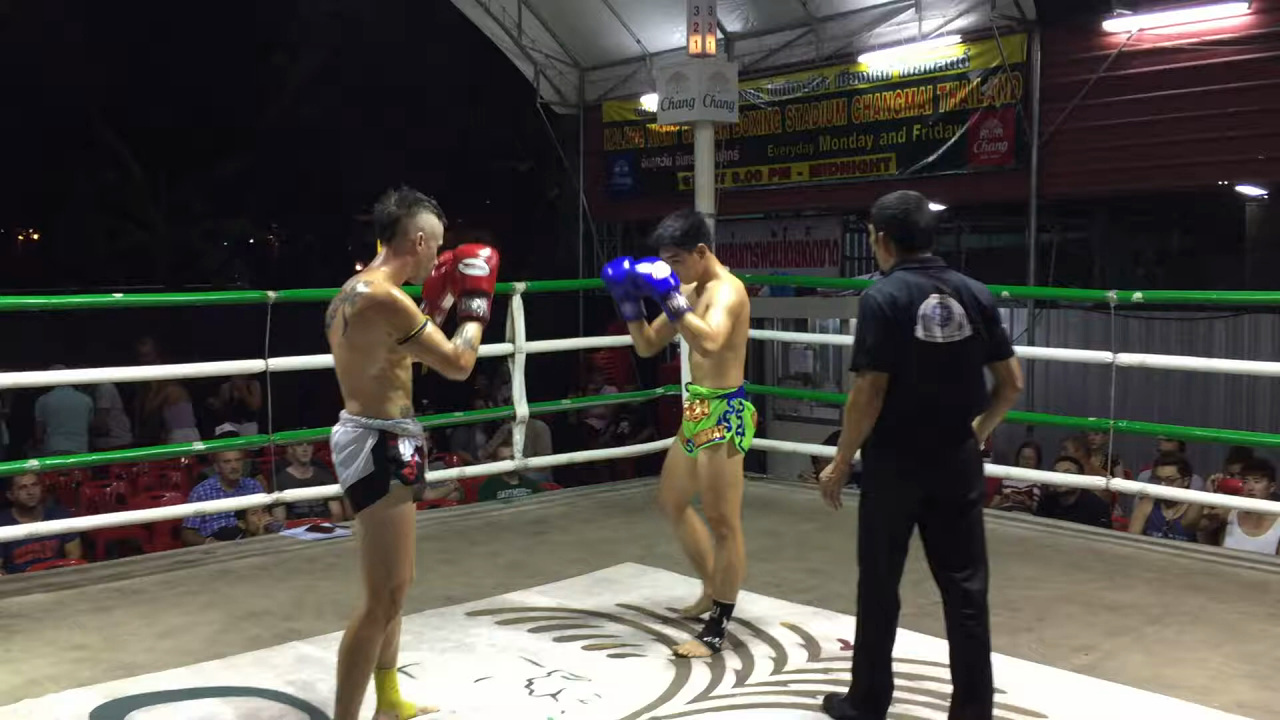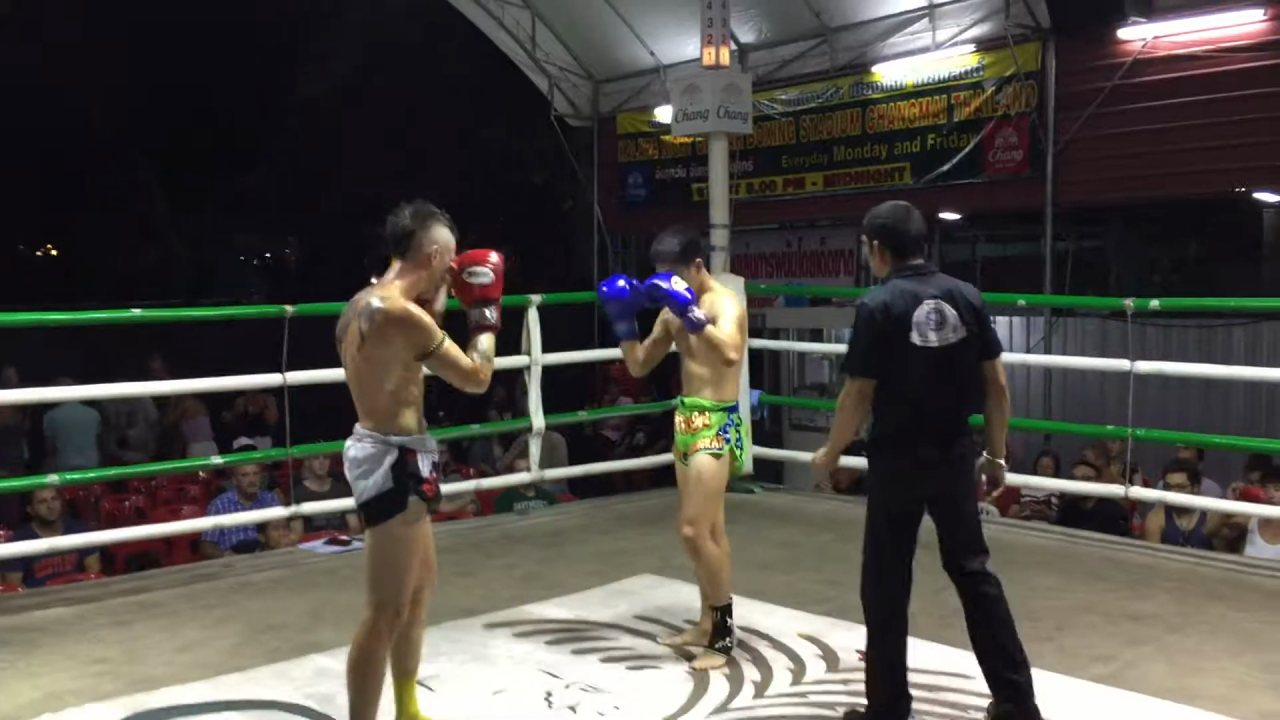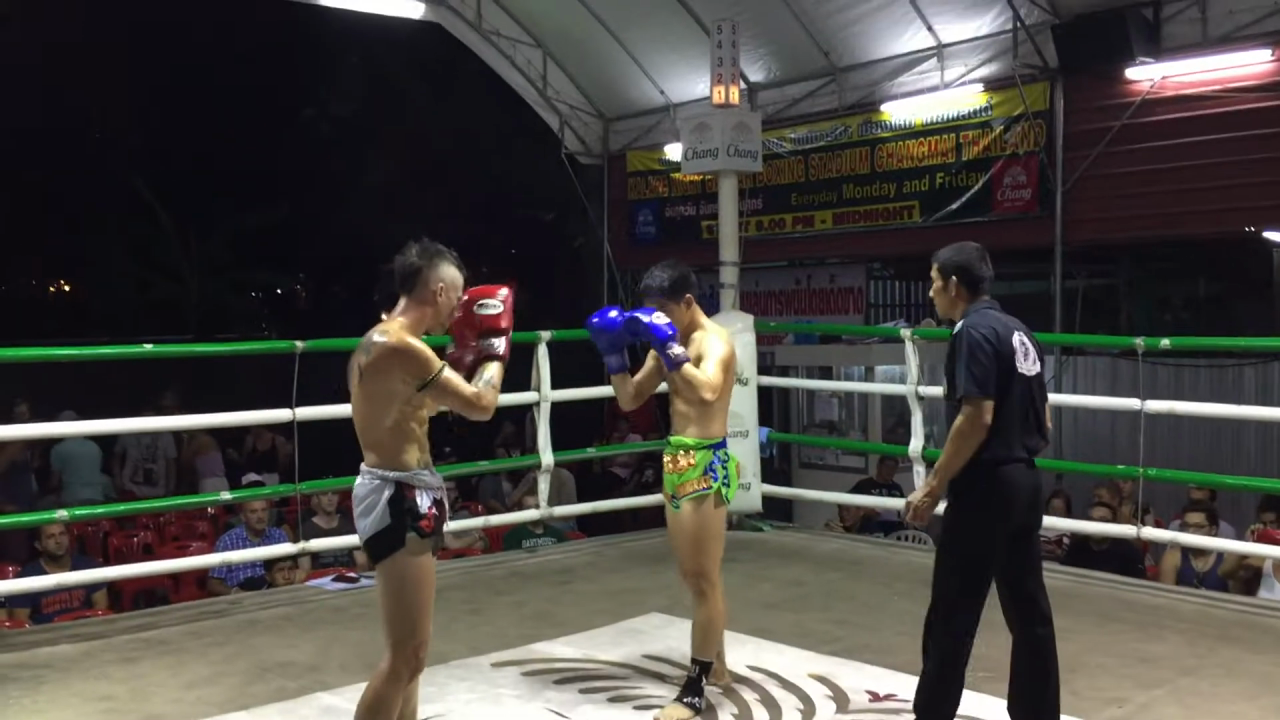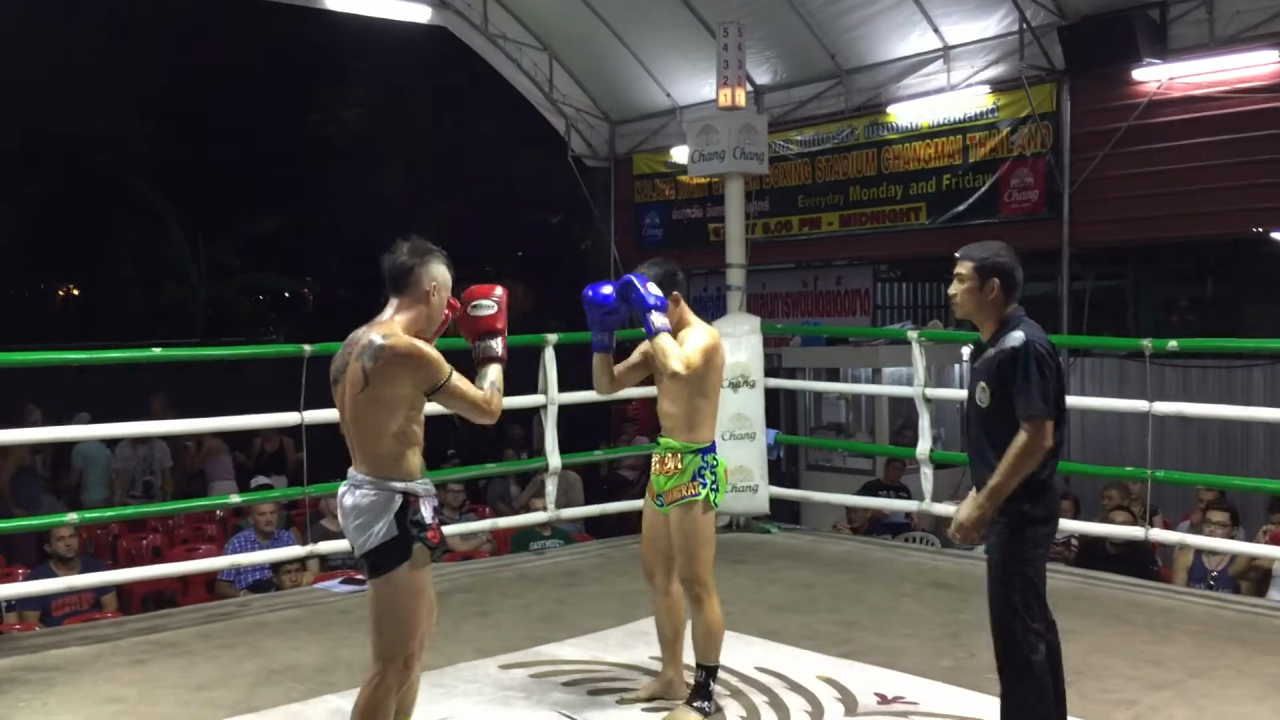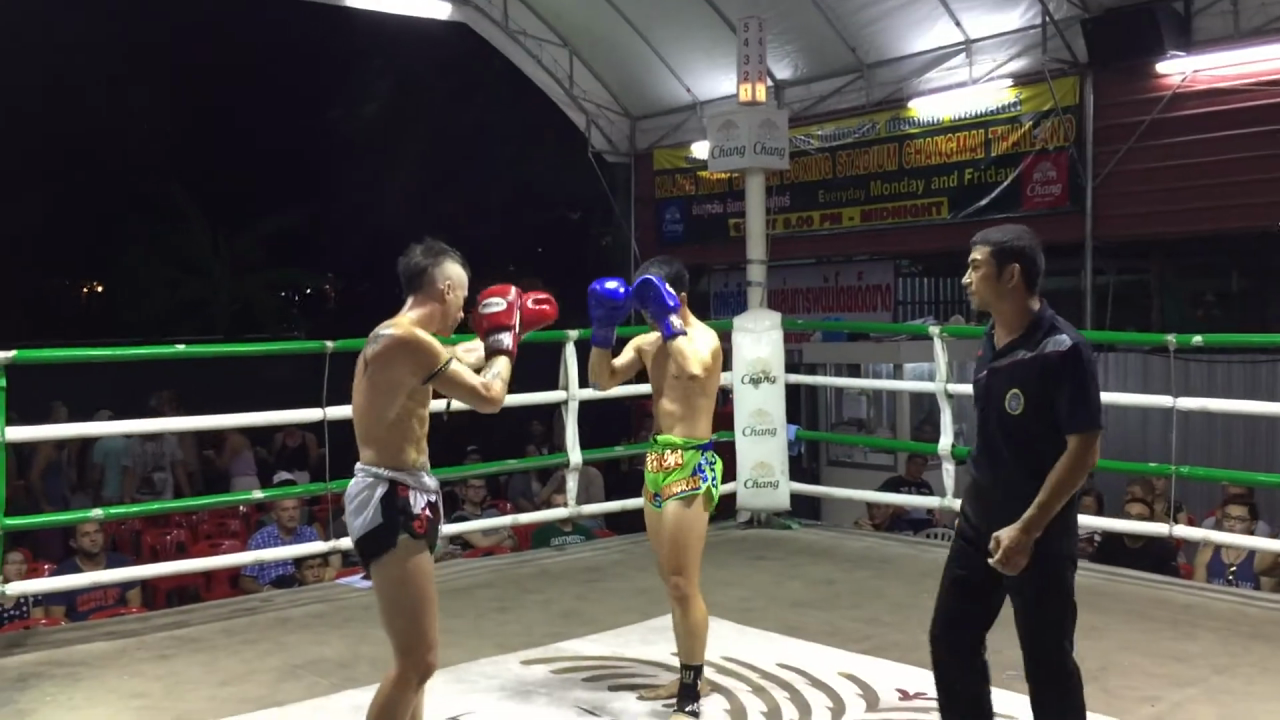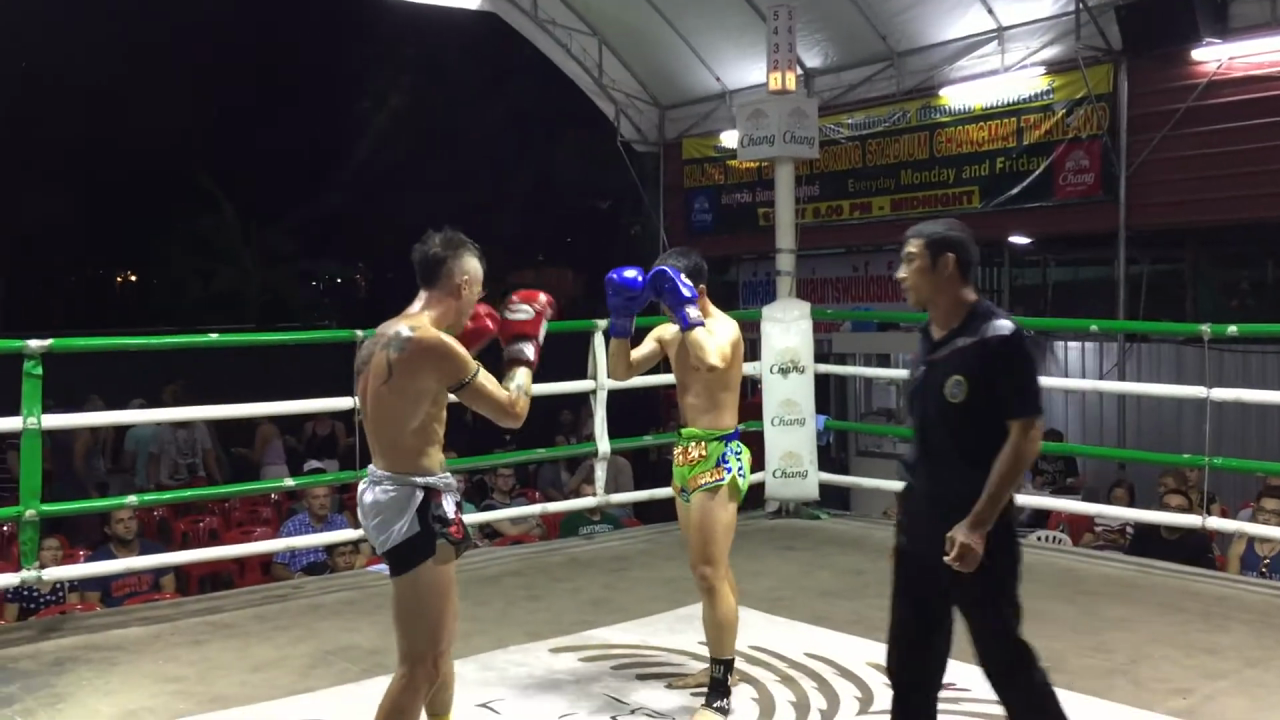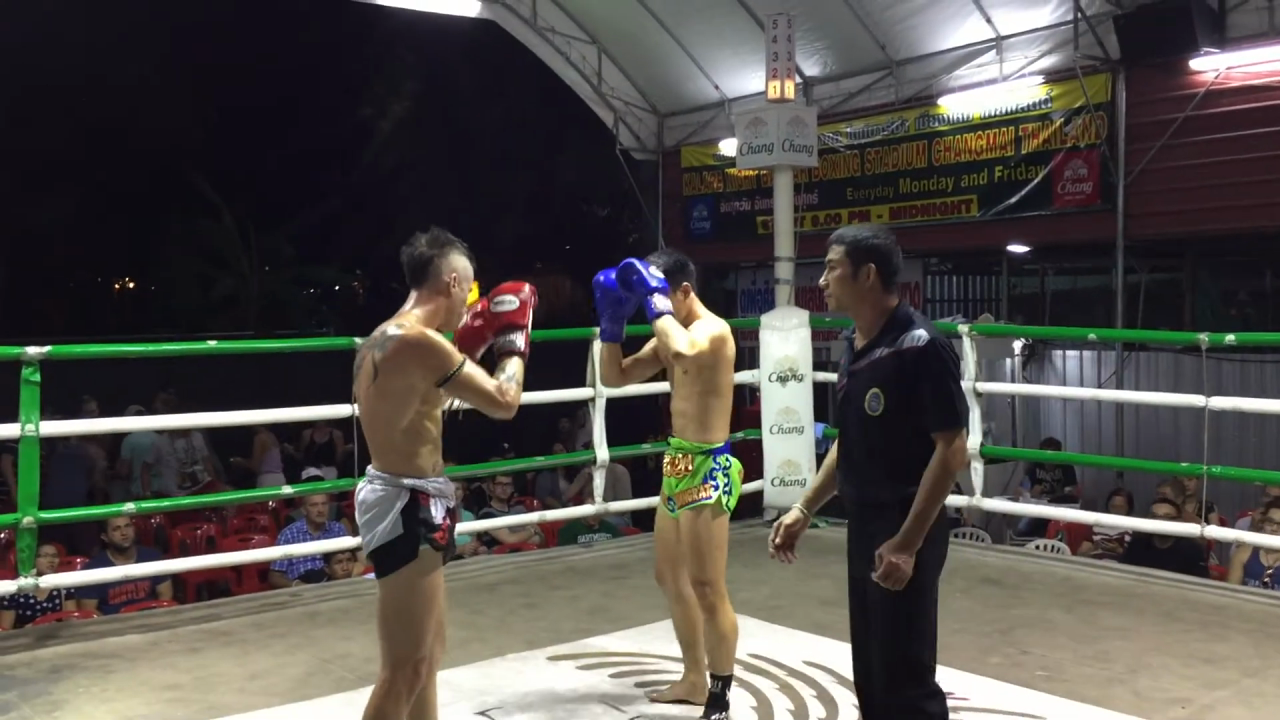
dt=0.5s
person 1, frame 1
left shoulder: (882, 298)
right shoulder: (975, 294)
left elbow: (869, 393)
right elbow: (1010, 384)
left wrist: (840, 462)
left hip: (894, 459)
right hip: (957, 458)
left knee: (879, 582)
right knee: (966, 586)
person 1, frame 2
left shoulder: (877, 306)
right shoulder: (967, 297)
left elbow: (858, 395)
right elbow: (996, 385)
left wrist: (831, 450)
right wrist: (996, 451)
left hip: (897, 458)
right hip: (954, 453)
left knee: (886, 584)
right knee: (972, 569)
person 1, frame 3
left shoulder: (971, 331)
right shoulder: (1017, 331)
left elbow: (977, 418)
right elbow: (1041, 420)
left wrist: (932, 487)
left hip: (987, 486)
right hip: (1024, 482)
left knee: (951, 614)
right knee: (1029, 611)
person 1, frame 4
left shoulder: (1022, 345)
right shoulder: (995, 344)
left elbow: (1037, 436)
left wrist: (982, 505)
right wrist: (979, 498)
left hip: (1020, 507)
right hip: (1015, 505)
left knee: (1017, 633)
right knee: (1031, 623)
person 1, frame 5
left shoulder: (1062, 349)
right shoulder: (989, 341)
left elbow: (1083, 451)
left wrist: (1027, 529)
left hip: (1040, 525)
right hip: (981, 516)
left knee: (1047, 655)
right knee: (950, 637)
person 1, frame 6
left shoulder: (1000, 338)
right shoulder: (927, 341)
left elbow: (1025, 438)
left wrist: (977, 524)
left hip: (978, 528)
right hip: (919, 524)
left knee: (1004, 657)
right knee: (910, 661)
person 1, frame 7
left shoulder: (921, 347)
right shoulder: (855, 346)
left elbow: (951, 450)
left wrist: (907, 540)
right wrist: (804, 508)
left hip: (906, 537)
right hip: (866, 530)
right knee: (872, 676)
person 2, frame 1
left shoulder: (354, 290)
right shoulder: (385, 298)
right elbow: (457, 364)
left wrist: (436, 301)
right wrist: (475, 302)
left hip: (371, 438)
right hip: (379, 446)
left knee: (396, 581)
right knee: (384, 594)
person 2, frame 2
left shoulder: (364, 303)
right shoulder: (400, 313)
right elbow: (476, 377)
left wrist: (437, 300)
right wrist: (486, 310)
left hip: (387, 452)
right hip: (395, 460)
left knee: (420, 585)
right knee: (387, 610)
person 2, frame 3
left shoulder: (378, 341)
right shoulder: (402, 348)
left elbow: (420, 399)
right elbow: (480, 405)
left wrist: (466, 339)
right wrist: (496, 337)
left hip: (397, 494)
right hip: (399, 500)
left knee: (411, 646)
right knee: (406, 654)
person 2, frame 4
left shoulder: (356, 343)
right shoulder: (408, 352)
right elbow: (487, 409)
right wrist: (490, 339)
left hip: (367, 494)
right hip: (393, 506)
left knee: (420, 626)
right knee: (395, 662)
person 2, frame 5
left shoulder: (393, 338)
right shoulder: (408, 340)
left elbow: (464, 359)
right elbow: (488, 397)
left wrist: (516, 324)
right wrist: (503, 335)
left hip: (395, 497)
right hip: (393, 502)
left knee: (417, 648)
right knee: (417, 659)
person 2, frame 6
left shoulder: (381, 338)
right shoulder: (432, 344)
right elbow: (512, 412)
left wrist: (467, 344)
right wrist: (524, 342)
left hip: (388, 490)
right hip: (416, 503)
left knee: (442, 628)
right knee: (421, 662)
person 2, frame 7
left shoulder: (383, 338)
right shoulder: (417, 341)
right elbow: (504, 401)
left wrist: (472, 342)
right wrist: (512, 335)
left hip: (401, 498)
right hip: (408, 506)
left knee: (428, 650)
right knee: (404, 668)
person 3, frame 1
left shoulder: (727, 291)
right shoulder: (688, 293)
left elbow: (710, 344)
right elbow: (646, 346)
left wrist: (669, 295)
right wrist: (630, 301)
left hip: (723, 413)
right hip: (696, 409)
left knee: (722, 523)
right knee: (671, 502)
left ankle: (716, 630)
right ankle: (712, 588)
person 3, frame 2
left shoulder: (726, 303)
right shoulder: (671, 313)
left elbow: (730, 354)
right elbow: (638, 367)
left wrist: (691, 311)
right wrist: (623, 320)
left hip: (718, 424)
right hip: (687, 421)
left knee: (693, 531)
right knee: (707, 530)
left ankle: (724, 630)
right ankle: (708, 623)
person 3, frame 3
left shoulder: (715, 341)
right shoulder: (666, 343)
left elbow: (708, 395)
right elbow: (629, 400)
left wrist: (670, 348)
right wrist: (614, 352)
left hip: (706, 465)
right hip: (677, 461)
left knee: (702, 579)
right knee: (694, 573)
right ankle: (714, 664)
person 3, frame 4
left shoulder: (702, 338)
right shoulder: (657, 345)
left elbow: (677, 369)
right elbow: (606, 385)
left wrist: (655, 317)
right wrist: (602, 333)
left hip: (694, 468)
right hip: (664, 464)
left knee: (696, 585)
right knee: (658, 576)
right ankle: (671, 676)
person 3, frame 5
left shoulder: (702, 337)
right shoulder: (646, 342)
left elbow: (693, 373)
right elbow: (600, 380)
left wrist: (668, 320)
right wrist: (603, 328)
left hip: (691, 465)
right hip: (657, 462)
left knee: (683, 583)
right knee: (672, 579)
right ankle: (689, 677)
person 3, frame 6
left shoulder: (722, 327)
right shoulder: (668, 333)
left elbow: (714, 362)
right elbow: (620, 371)
left wrist: (687, 309)
right wrist: (621, 319)
left hip: (719, 456)
right hip: (686, 454)
left knee: (709, 573)
right knee: (712, 569)
right ankle: (720, 665)
person 3, frame 7
left shoulder: (712, 329)
right shoulder: (669, 336)
left elbow: (681, 352)
right elbow: (613, 378)
left wrist: (655, 299)
right wrist: (611, 323)
left hip: (706, 469)
right hip: (677, 465)
left knee: (707, 589)
right knee: (669, 578)
right ankle: (695, 679)
